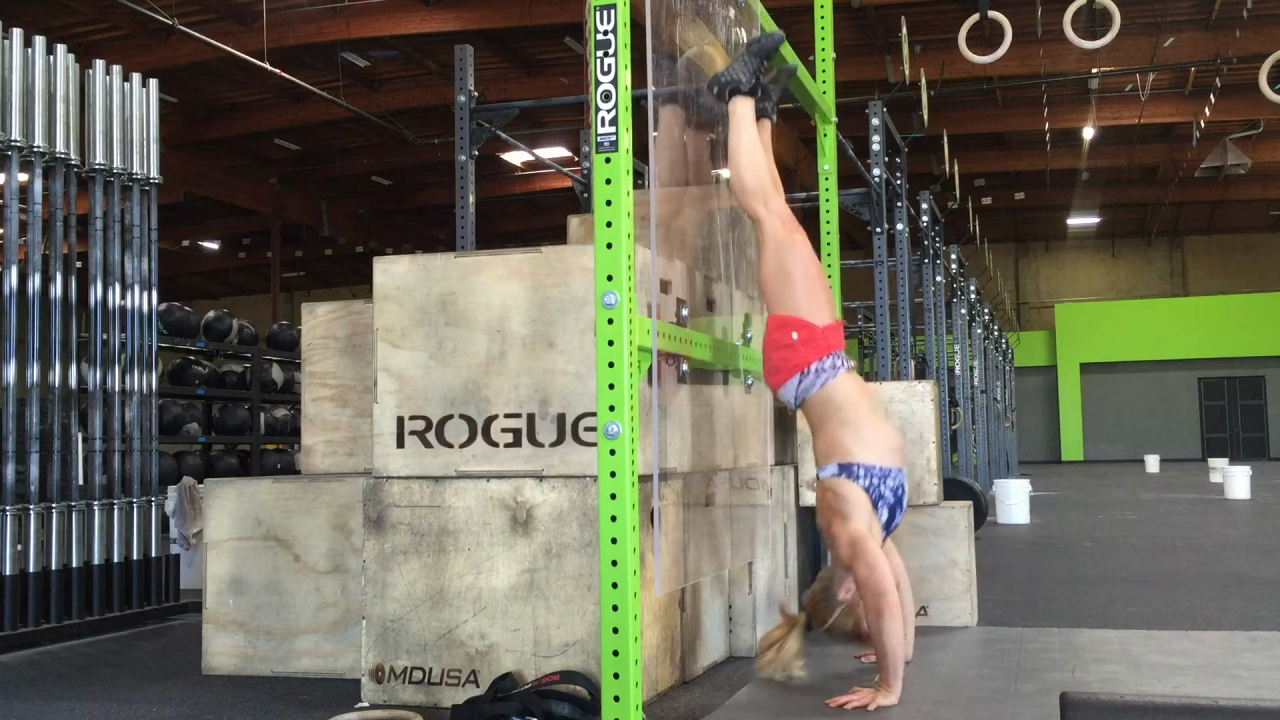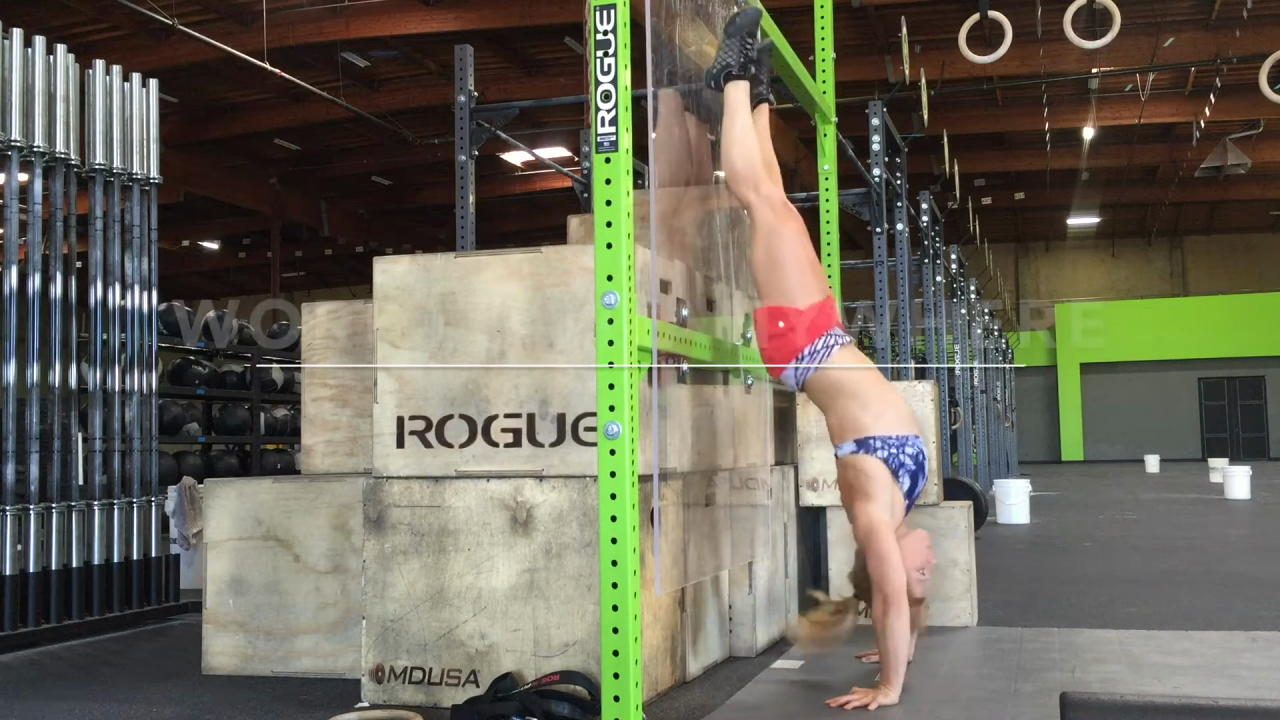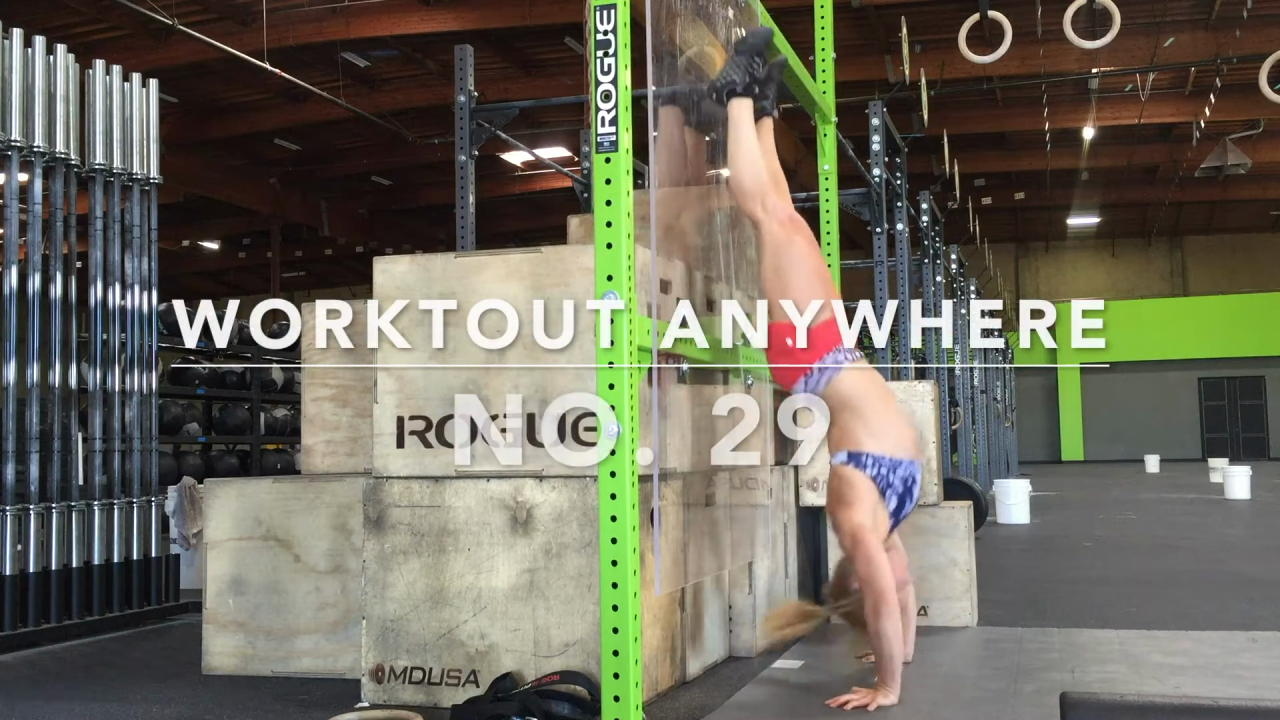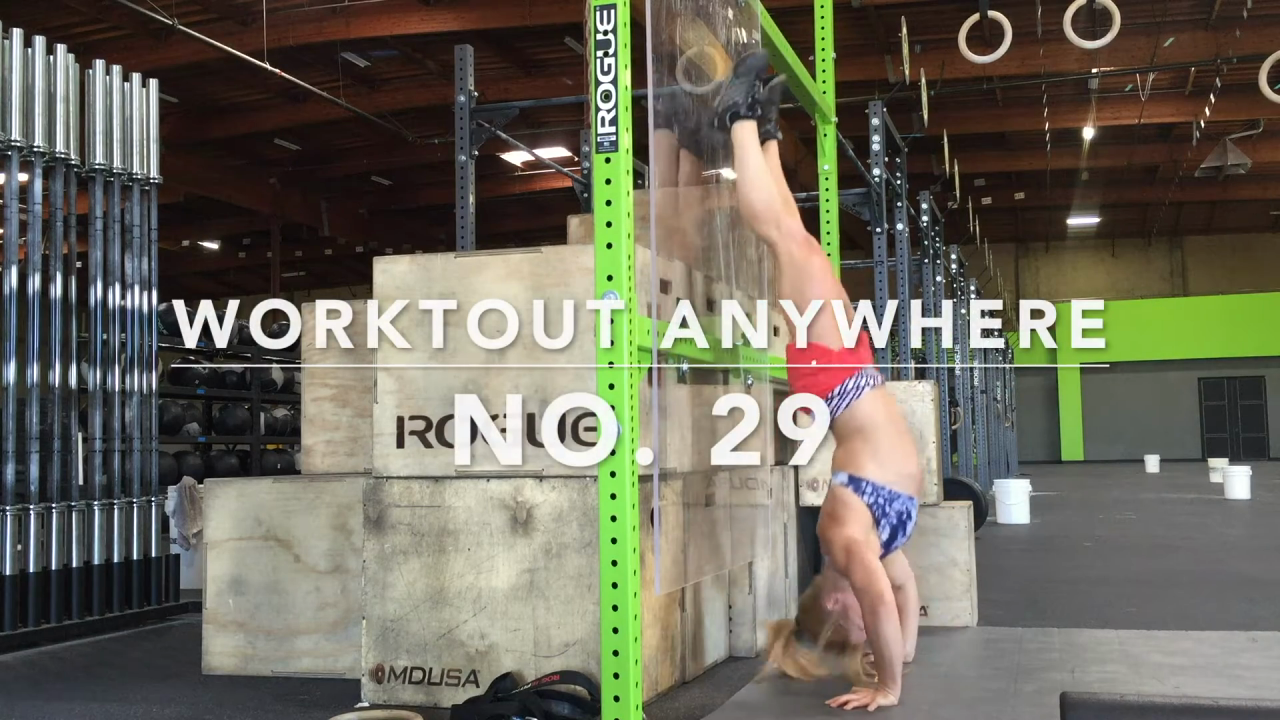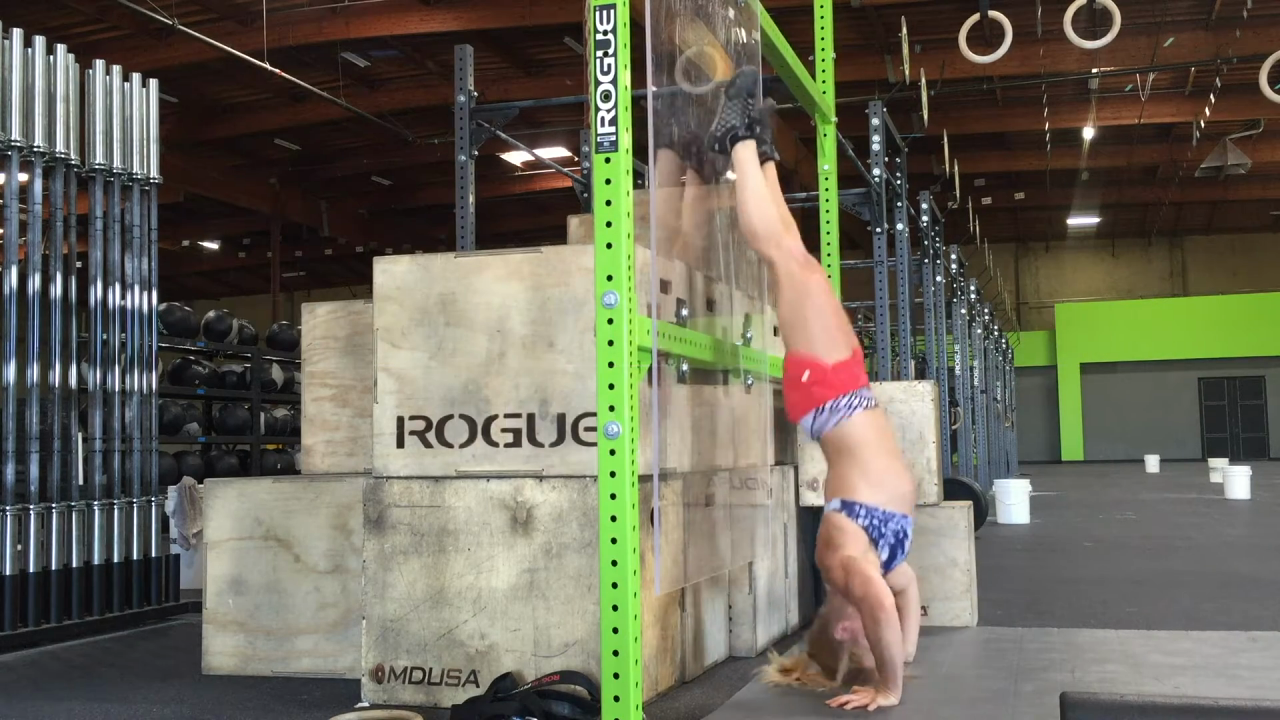
dt=0.7s
person 1, frame 1
left shoulder: (858, 522)
right shoulder: (852, 521)
left wrist: (895, 669)
right wrist: (889, 687)
left hip: (814, 360)
right hip: (808, 359)
left knee: (773, 216)
right knee: (770, 214)
left ankle: (755, 102)
right ankle: (743, 92)
person 1, frame 2
left shoulder: (881, 496)
right shoulder: (873, 499)
right wrist: (890, 687)
left hip: (812, 342)
right hip: (802, 343)
left knee: (772, 206)
right knee: (764, 202)
left ankle: (751, 87)
right ankle: (736, 76)
person 1, frame 3
left shoulder: (866, 506)
right shoulder: (859, 509)
right wrist: (888, 686)
left hip: (823, 352)
right hip: (815, 351)
left knee: (779, 217)
right knee: (773, 215)
left ankle: (756, 101)
right ankle: (741, 94)
person 1, frame 4
right shoulder: (851, 529)
left wrist: (894, 670)
right wrist: (889, 687)
left hip: (841, 370)
right hip: (833, 369)
left knee: (791, 238)
right knee: (787, 237)
right ankle: (745, 115)
person 1, frame 5
right shoulder: (846, 551)
left hip: (836, 392)
right hip: (830, 393)
left knee: (788, 255)
right knee: (784, 254)
right ankle: (742, 139)
